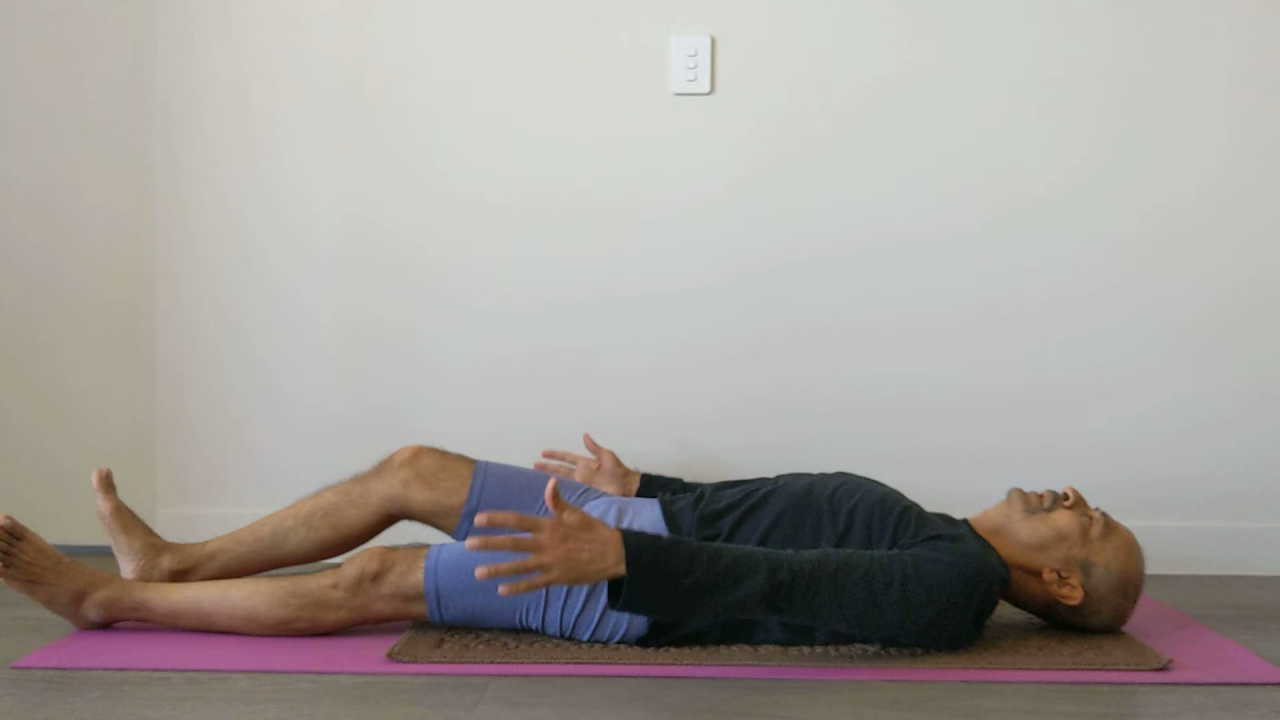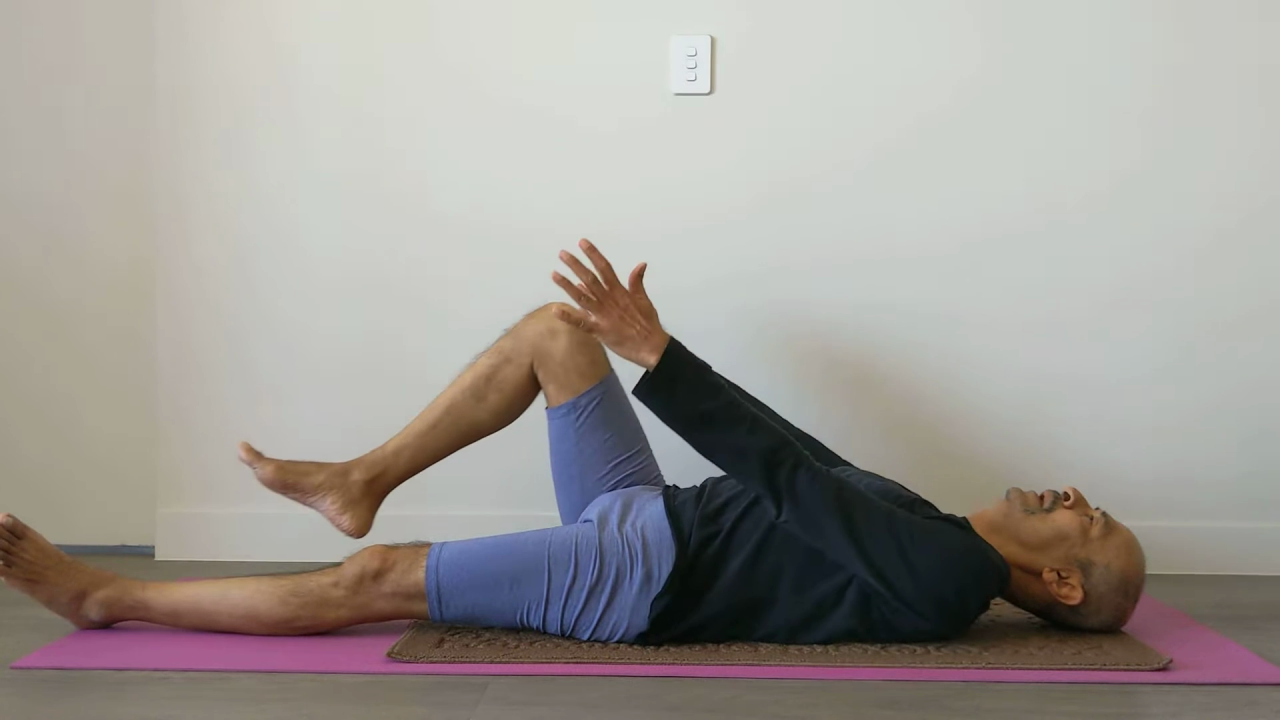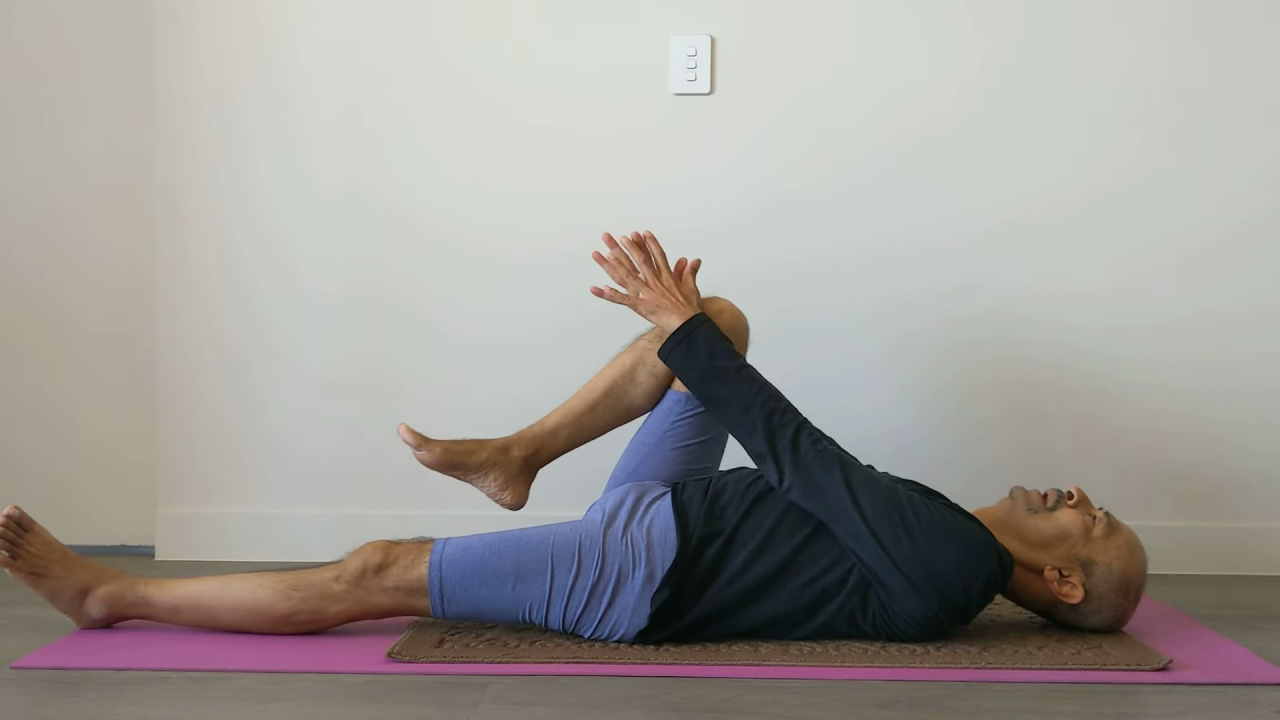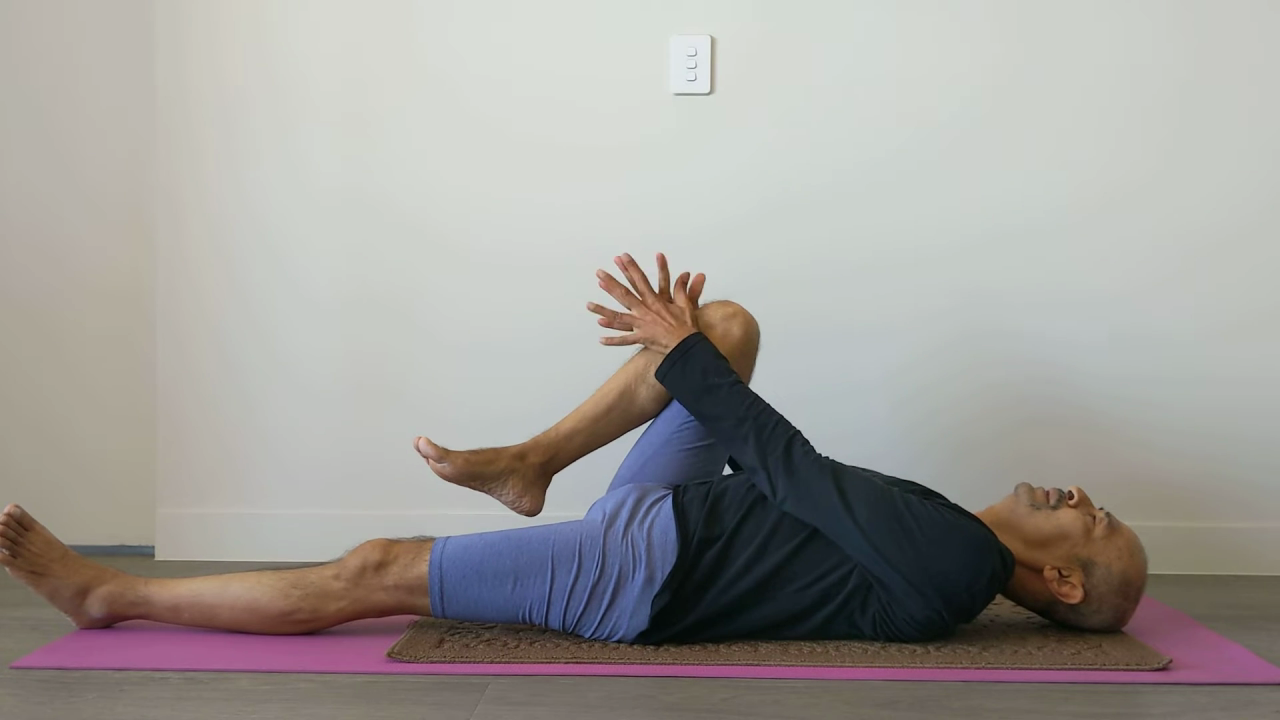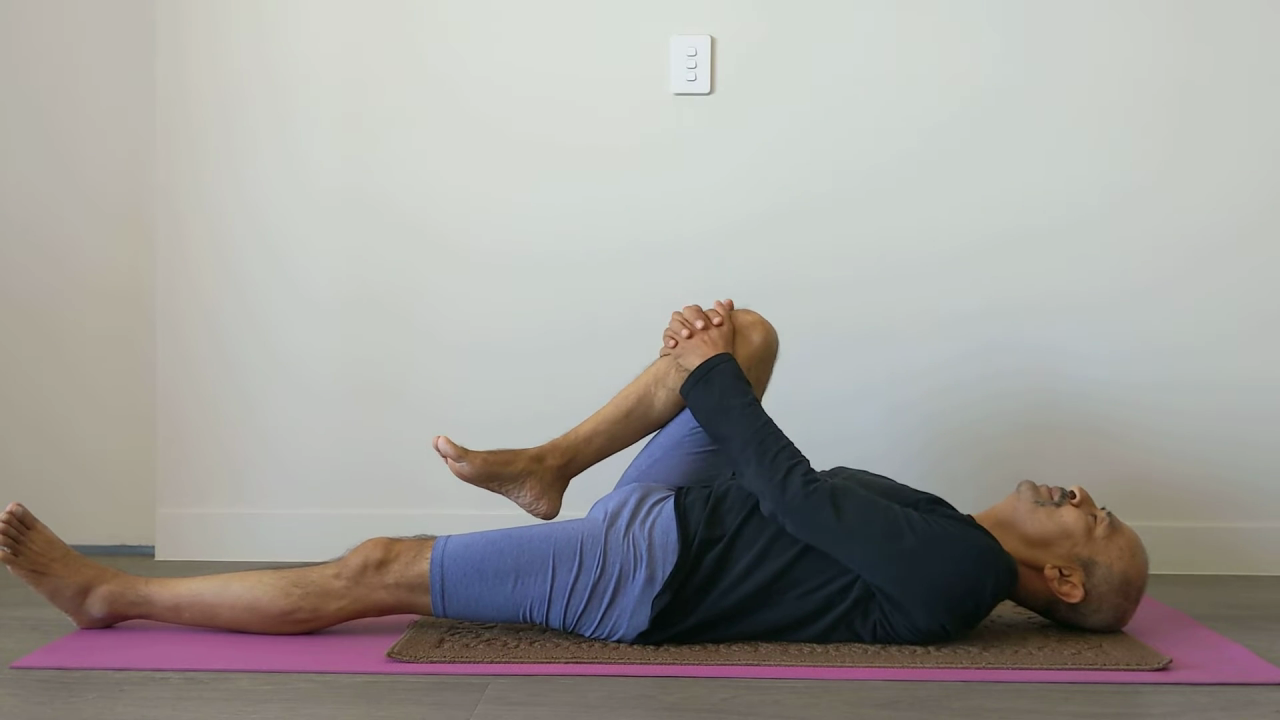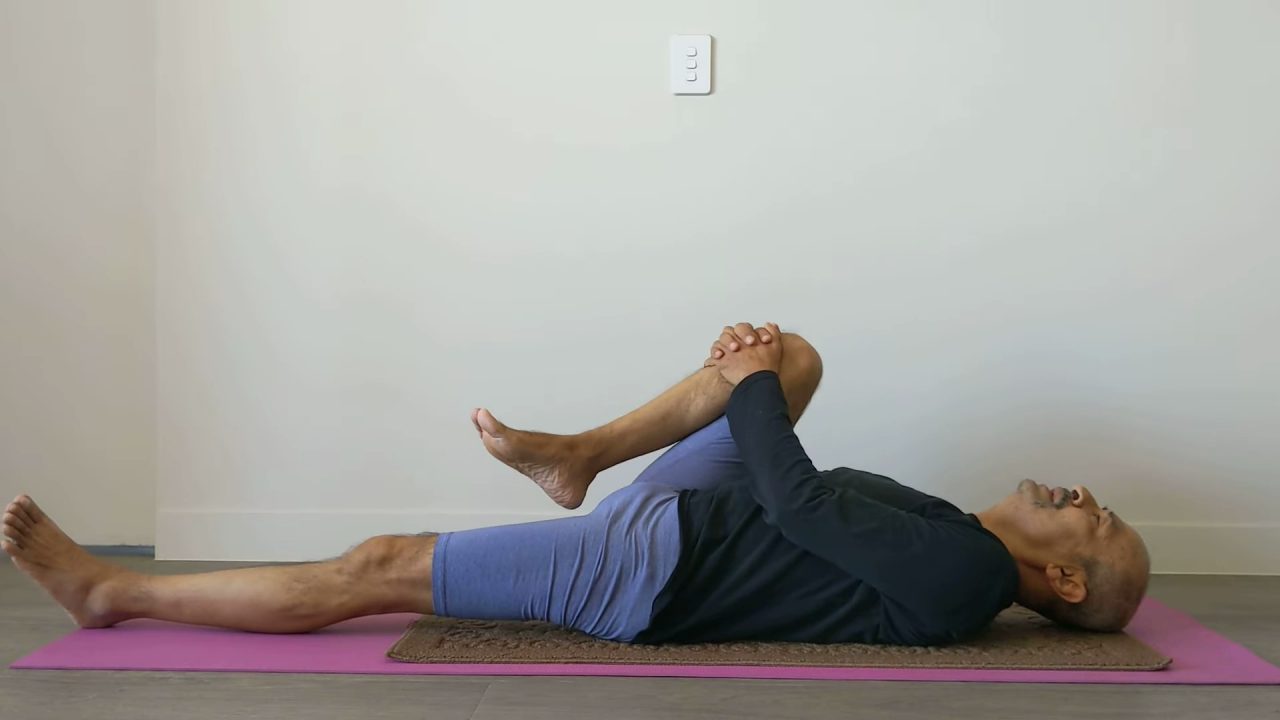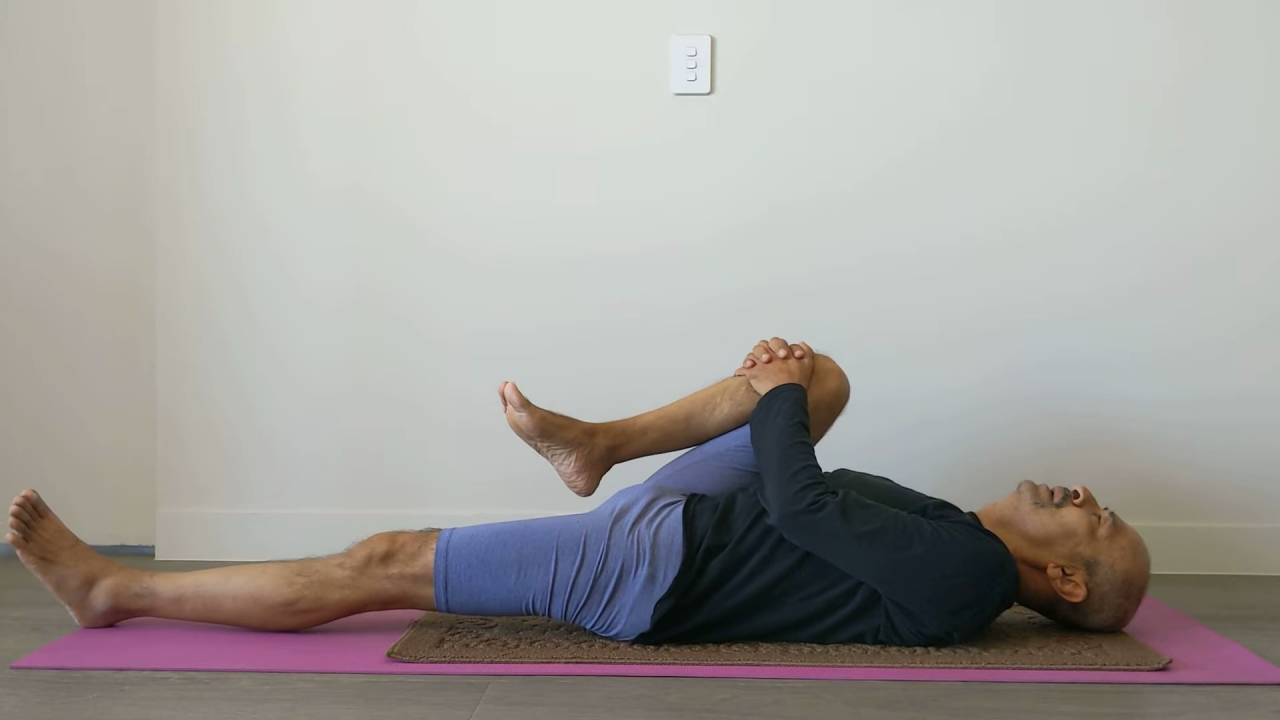
dt=0.5s
person 1, frame 1
left shoulder: (951, 590)
right shoulder: (931, 538)
left elbow: (785, 582)
left wrist: (615, 559)
right wrist: (633, 496)
left hip: (646, 589)
right hip: (652, 524)
left knee: (372, 582)
right knee: (411, 469)
left ankle: (105, 603)
right ankle: (177, 562)
person 1, frame 2
left shoulder: (942, 577)
right shoulder: (928, 536)
left elbow: (787, 482)
right elbow: (797, 460)
left wrist: (654, 357)
right wrist: (655, 351)
left hip: (635, 577)
right hip: (653, 515)
left knee: (369, 583)
right knee: (544, 333)
left ankle: (104, 597)
right ankle: (354, 483)
person 1, frame 3
left shoulder: (948, 565)
right shoulder: (940, 539)
left elbow: (797, 455)
right elbow: (813, 480)
left wrist: (680, 330)
right wrist: (687, 323)
left hip: (636, 573)
right hip: (656, 517)
left knee: (370, 576)
right knee: (724, 323)
left ankle: (107, 593)
right ankle: (515, 457)
person 1, frame 4
left shoulder: (950, 563)
right shoulder: (940, 542)
left elbow: (790, 473)
right elbow: (798, 492)
left wrist: (677, 352)
right wrist: (687, 344)
left hip: (637, 574)
right hip: (658, 518)
left knee: (371, 573)
right knee: (729, 326)
left ankle: (107, 593)
right ankle: (529, 464)
person 1, frame 5
left shoulder: (953, 571)
right shoulder: (944, 546)
left elbow: (790, 496)
right elbow: (810, 503)
left wrist: (703, 370)
right wrist: (717, 359)
left hip: (639, 573)
right hip: (662, 521)
left knee: (372, 572)
right knee: (747, 333)
left ankle: (110, 594)
right ankle: (547, 467)
person 1, frame 6
left shoulder: (959, 573)
right shoulder: (955, 544)
left elbow: (796, 507)
right elbow: (819, 506)
left wrist: (749, 387)
right wrist: (762, 374)
left hip: (643, 572)
right hip: (672, 518)
left knee: (376, 568)
right knee: (792, 356)
left ankle: (111, 590)
right ankle: (578, 455)
person 1, frame 7
left shoulder: (961, 575)
right shoulder: (956, 542)
left elbow: (800, 508)
left wrist: (775, 398)
right wrist: (788, 388)
left hip: (646, 570)
right hip: (675, 522)
left knee: (377, 566)
right knee: (820, 376)
left ankle: (114, 588)
right ankle: (593, 444)
